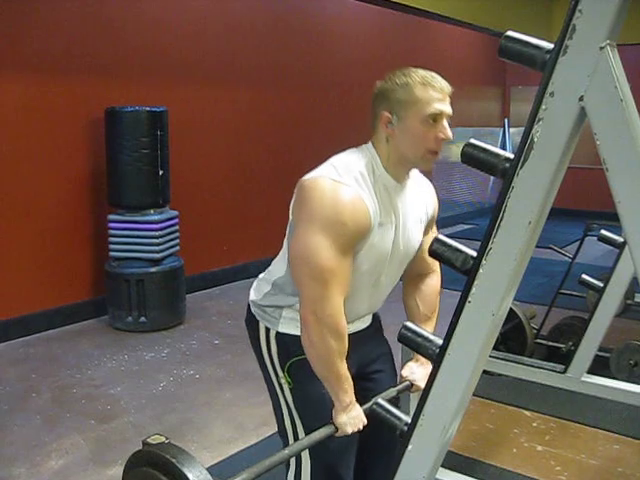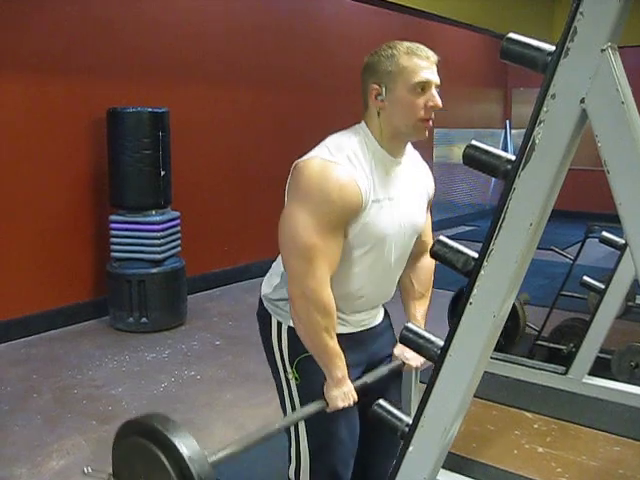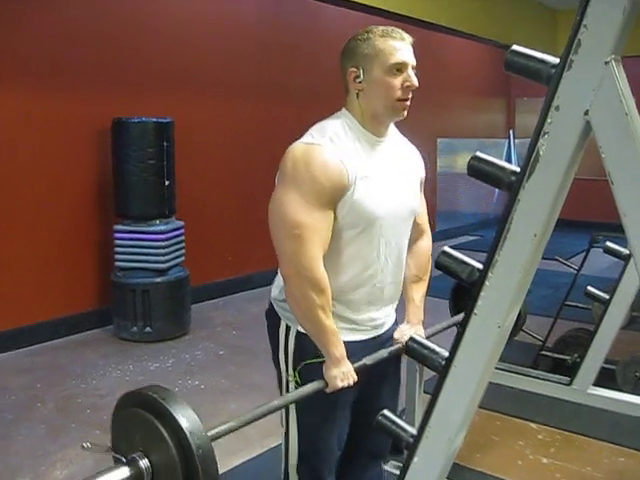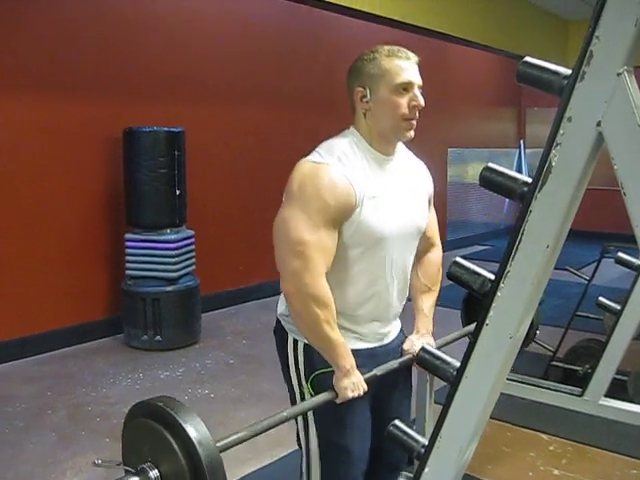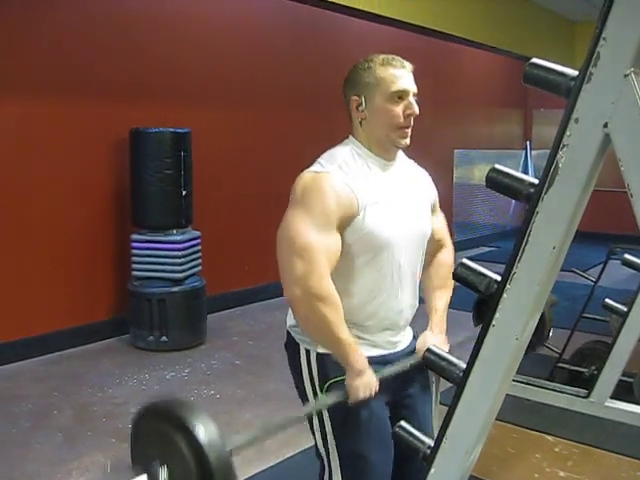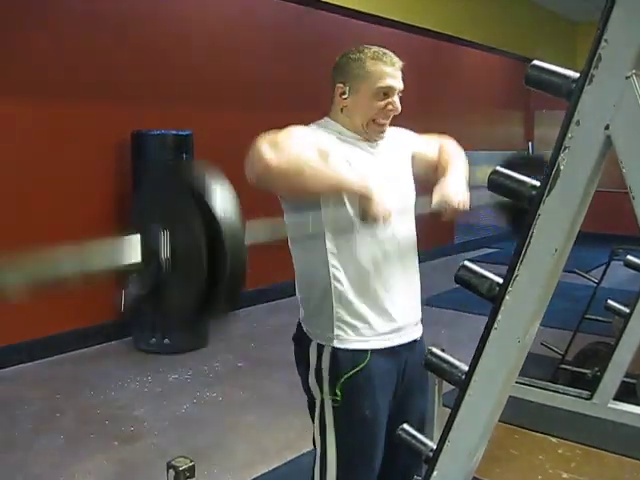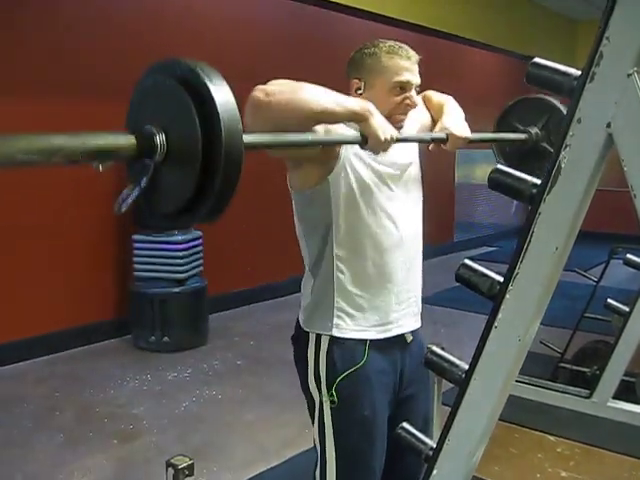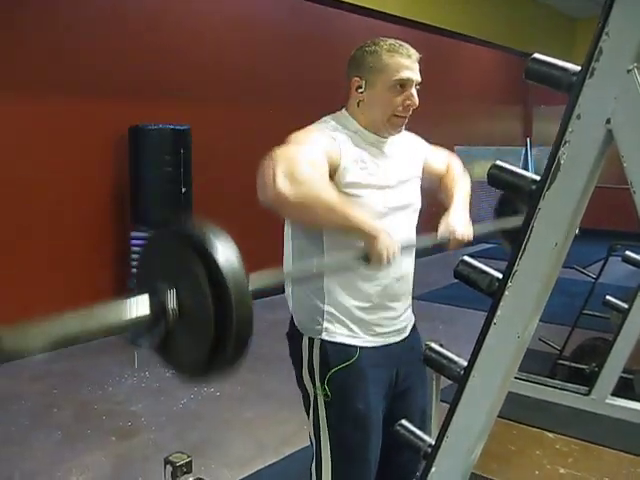
dt=0.3s
person 1, frame 1
left shoulder: (423, 193)
right shoulder: (336, 194)
left elbow: (424, 275)
right elbow: (320, 313)
left wrist: (422, 357)
right wrist: (342, 401)
left hip: (359, 325)
right hip: (292, 329)
left knee: (386, 438)
person 1, frame 2
left shoulder: (418, 170)
right shoulder: (330, 173)
left elbow: (420, 254)
right elbow: (307, 288)
right wrist: (336, 376)
left hip: (372, 324)
right hip: (303, 329)
left knee: (384, 441)
person 1, frame 3
left shoulder: (407, 154)
right shoulder: (318, 157)
left elbow: (418, 237)
right elbow: (300, 268)
left wrist: (413, 317)
right wrist: (333, 353)
left hip: (380, 330)
right hip: (313, 335)
person 1, frame 4
left shoulder: (416, 171)
right shoulder: (326, 176)
left elbow: (429, 249)
right elbow: (301, 283)
left wrist: (423, 327)
right wrist: (342, 364)
left hip: (388, 341)
right hip: (321, 346)
person 1, frame 5
left shoulder: (418, 178)
right shoulder: (328, 184)
left elbow: (440, 249)
right elbow: (304, 285)
left wrist: (437, 325)
right wrist: (354, 364)
left hip: (401, 350)
right hip: (332, 357)
person 1, frame 6
left shoulder: (398, 144)
right shoulder: (314, 148)
left elbow: (445, 147)
right elbow: (267, 159)
left wrist: (454, 177)
right wrist: (360, 188)
left hip: (407, 338)
right hip: (345, 348)
person 1, frame 7
left shoulder: (404, 129)
right shoulder: (325, 141)
left elbow: (437, 99)
right elbow: (264, 102)
left wrist: (452, 117)
right wrist: (362, 112)
left hip: (406, 335)
right hip: (344, 343)
person 1, frame 8
left shoulder: (407, 145)
right shoulder: (321, 143)
left elbow: (451, 167)
right elbow: (280, 185)
left wrist: (457, 208)
right wrist: (370, 229)
left hip: (401, 334)
right hip: (339, 345)
